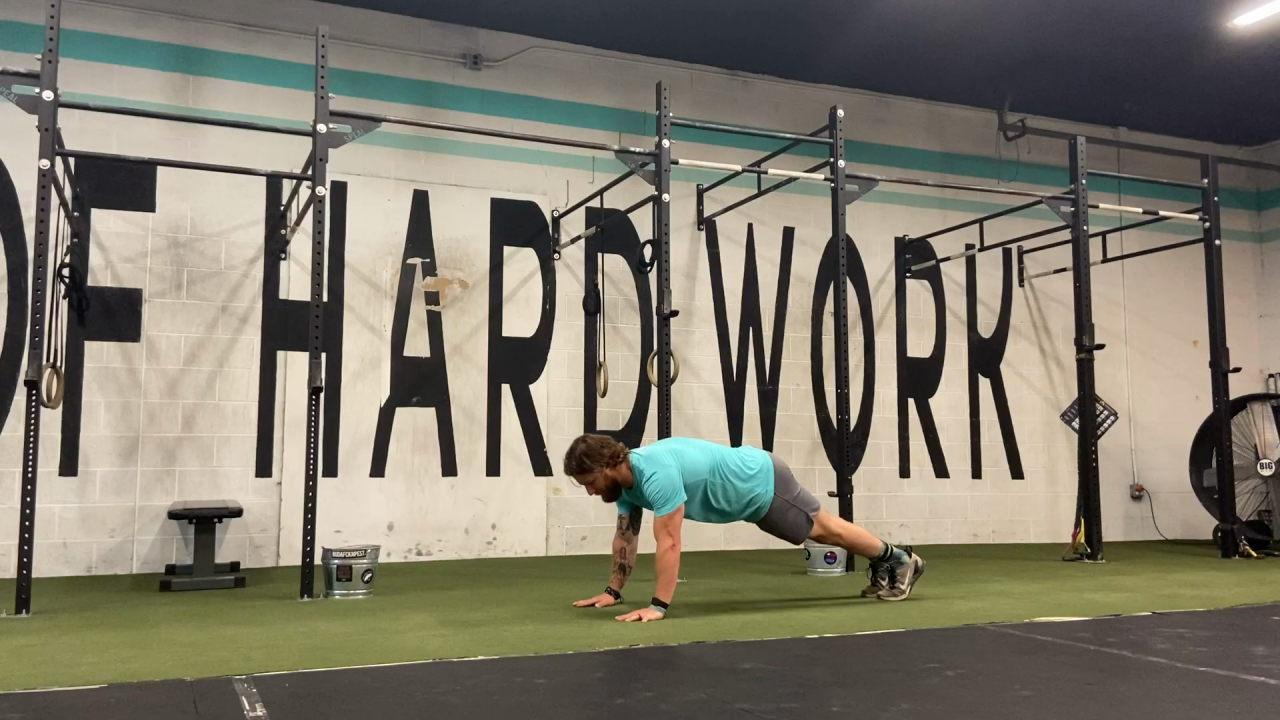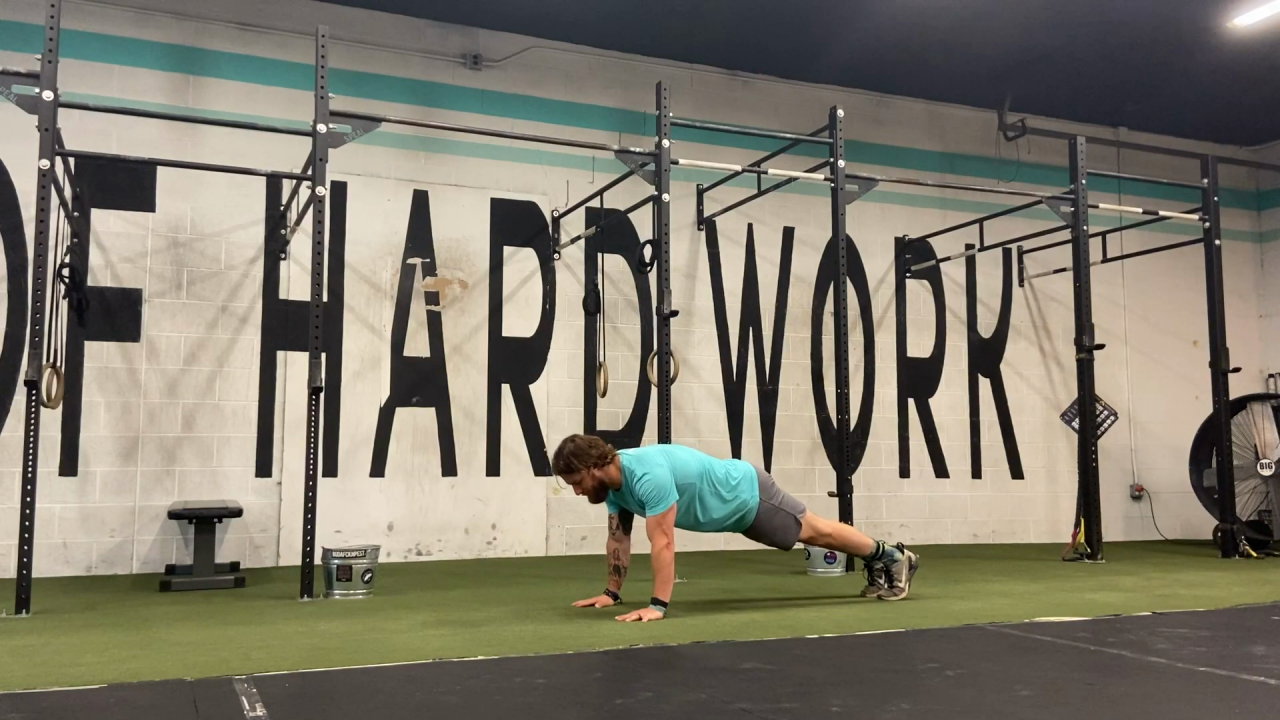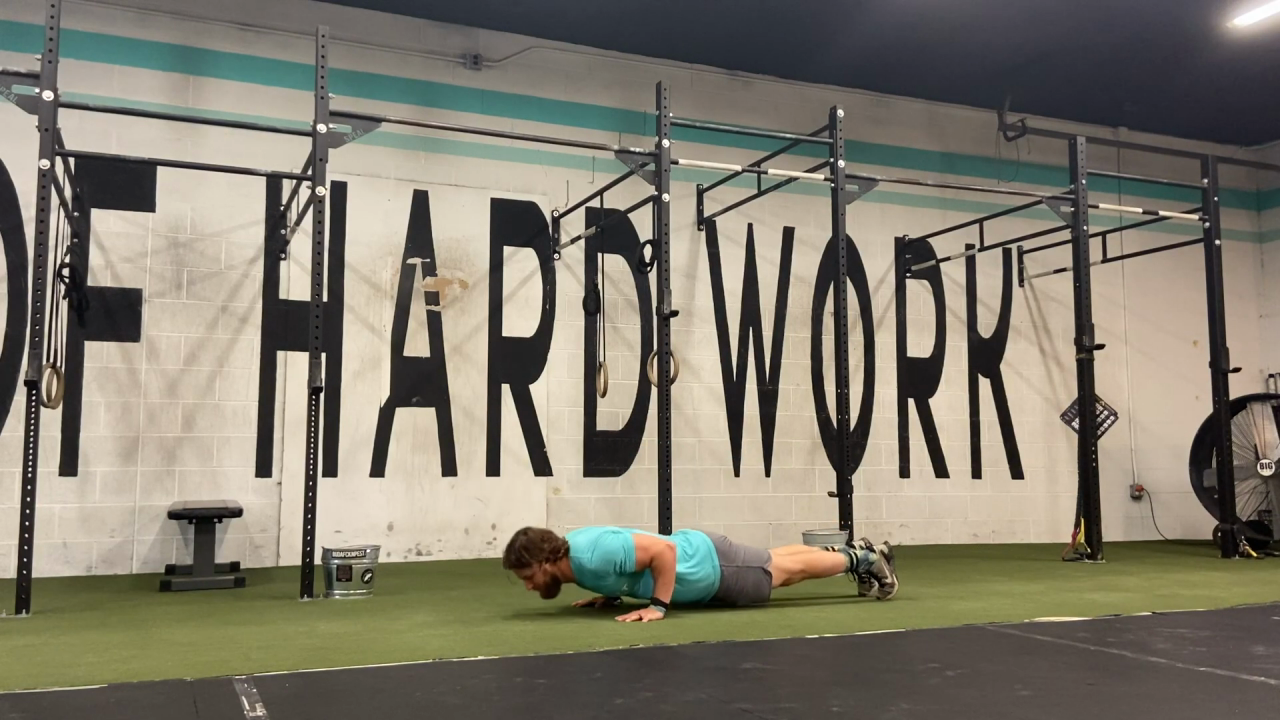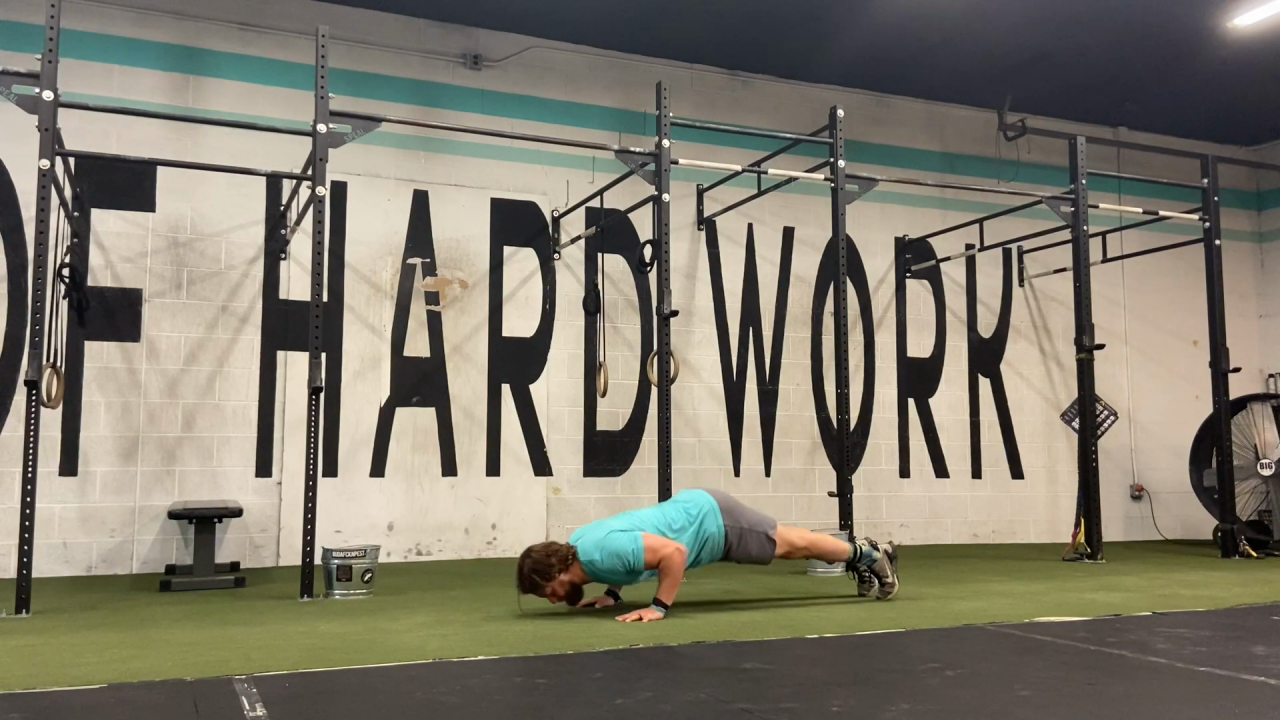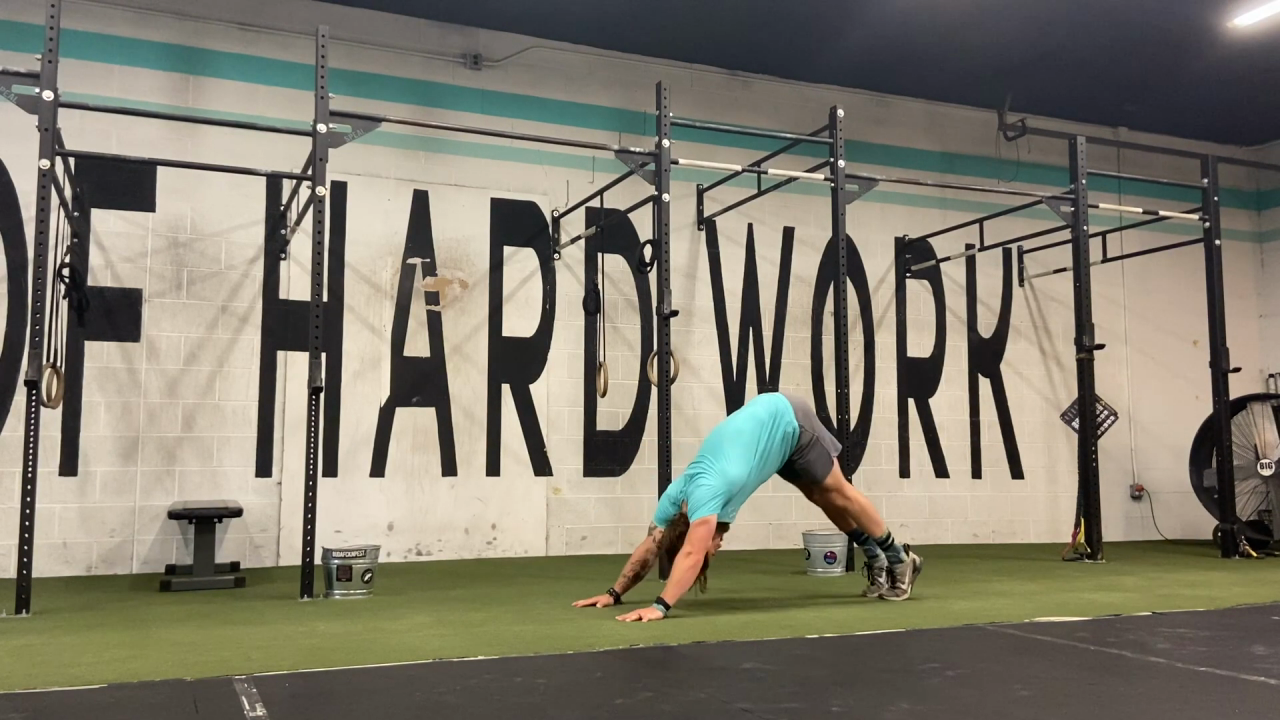
dt=1s
person 1, frame 1
left shoulder: (656, 475)
right shoulder: (626, 478)
left elbow: (669, 544)
right elbow: (625, 536)
left wrist: (659, 606)
right wrist: (612, 591)
left hip: (762, 483)
right hip: (749, 486)
left knee: (826, 530)
right knee: (821, 532)
left ankle: (899, 560)
right ankle: (882, 561)
person 1, frame 2
left shoulder: (648, 475)
right shoulder: (613, 479)
left elbow: (663, 544)
right elbow: (618, 537)
left wrist: (658, 605)
right wrist: (612, 592)
left hip: (747, 495)
right hip: (735, 503)
left knee: (817, 532)
right knee: (813, 534)
left ankle: (892, 556)
right ankle: (879, 560)
person 1, frame 3
left shoulder: (593, 558)
right shoulder: (571, 545)
left elbow: (664, 550)
left wrist: (658, 606)
right wrist: (607, 594)
left hip: (710, 567)
right hip: (694, 551)
left knee: (788, 569)
right knee: (778, 561)
left ankle: (864, 558)
right ankle: (851, 551)
person 1, frame 4
left shoulder: (601, 554)
right shoulder: (576, 542)
left elbow: (674, 551)
left wrist: (660, 606)
right wrist: (611, 593)
left hip: (711, 522)
right hip: (694, 512)
left knee: (792, 544)
right knee: (786, 542)
left ankle: (869, 554)
right ankle: (859, 549)
person 1, frame 5
left shoulder: (705, 493)
right shoulder: (675, 497)
left elbow: (690, 556)
right elbow: (649, 547)
left wrist: (660, 607)
right wrist: (614, 593)
left hip: (788, 419)
right hip: (763, 419)
left knee: (836, 493)
right knee: (821, 497)
left ankle: (899, 558)
right ankle: (876, 558)
